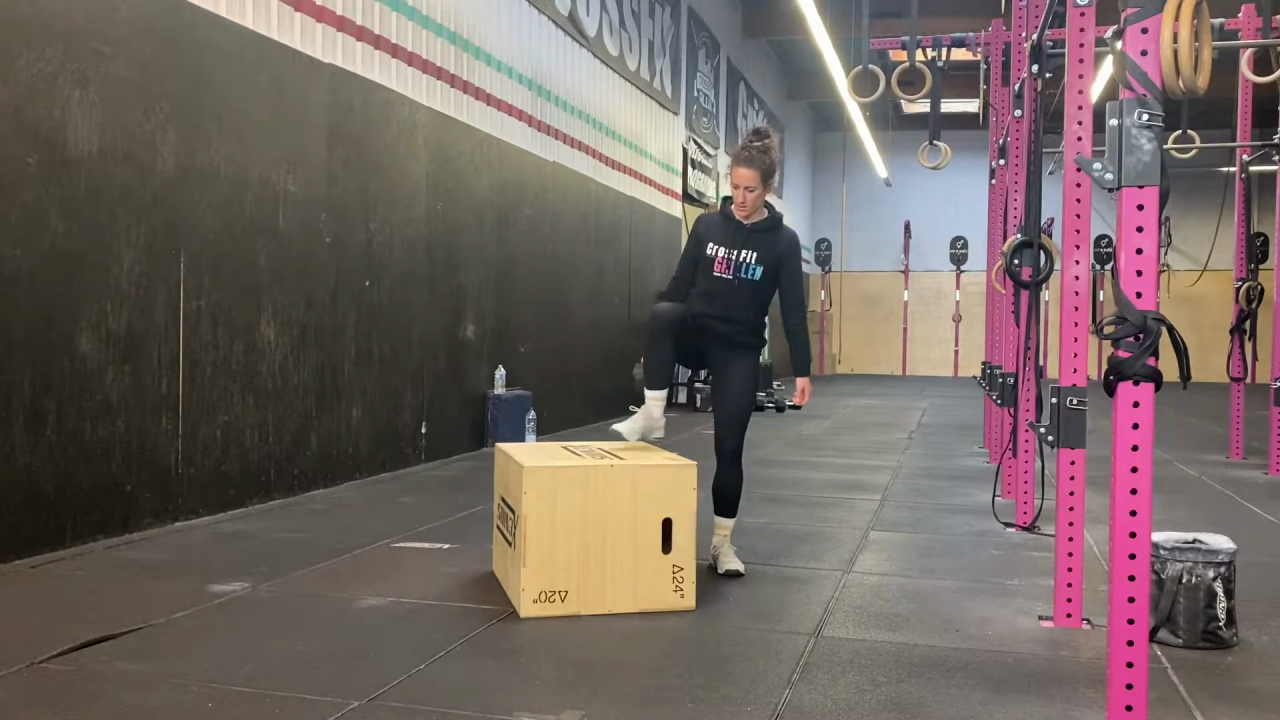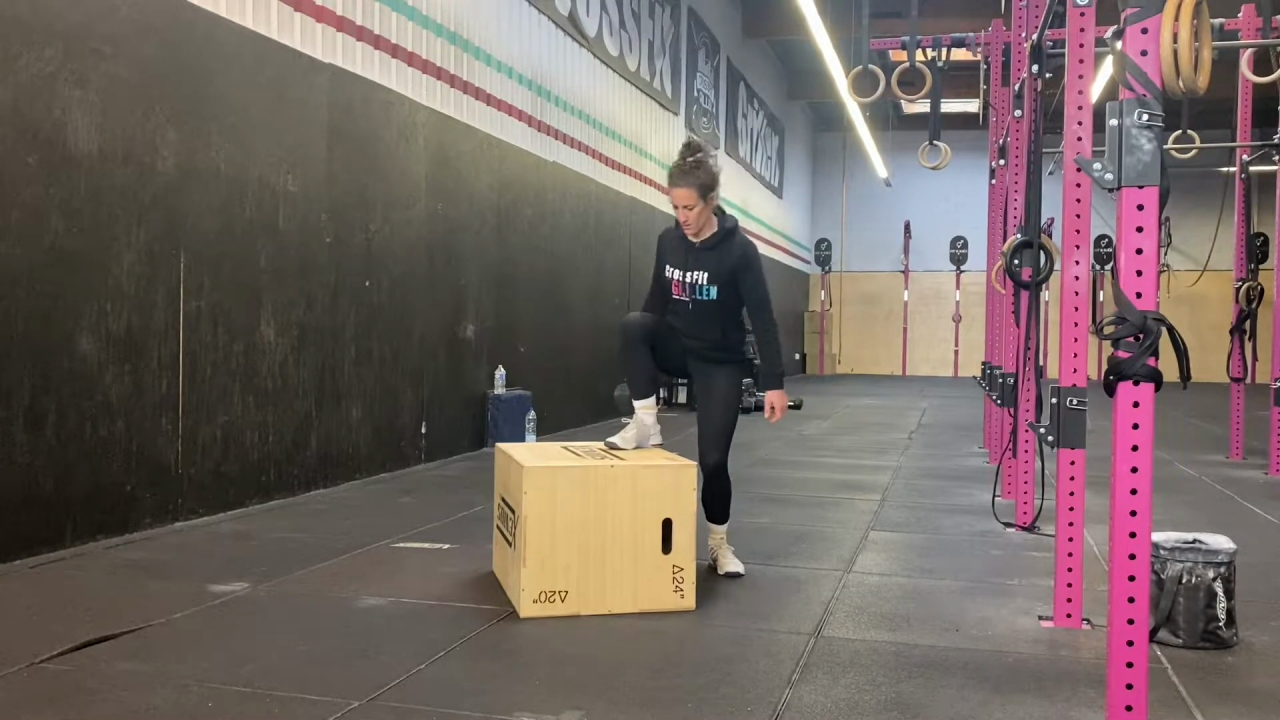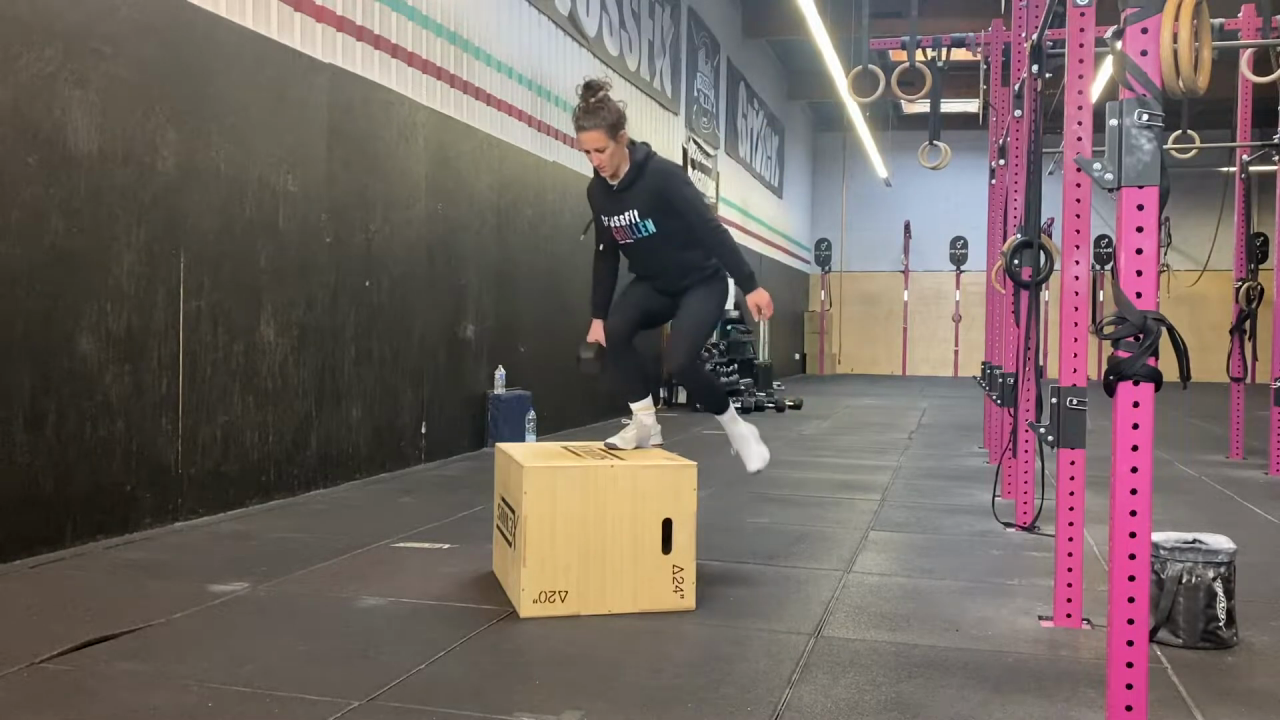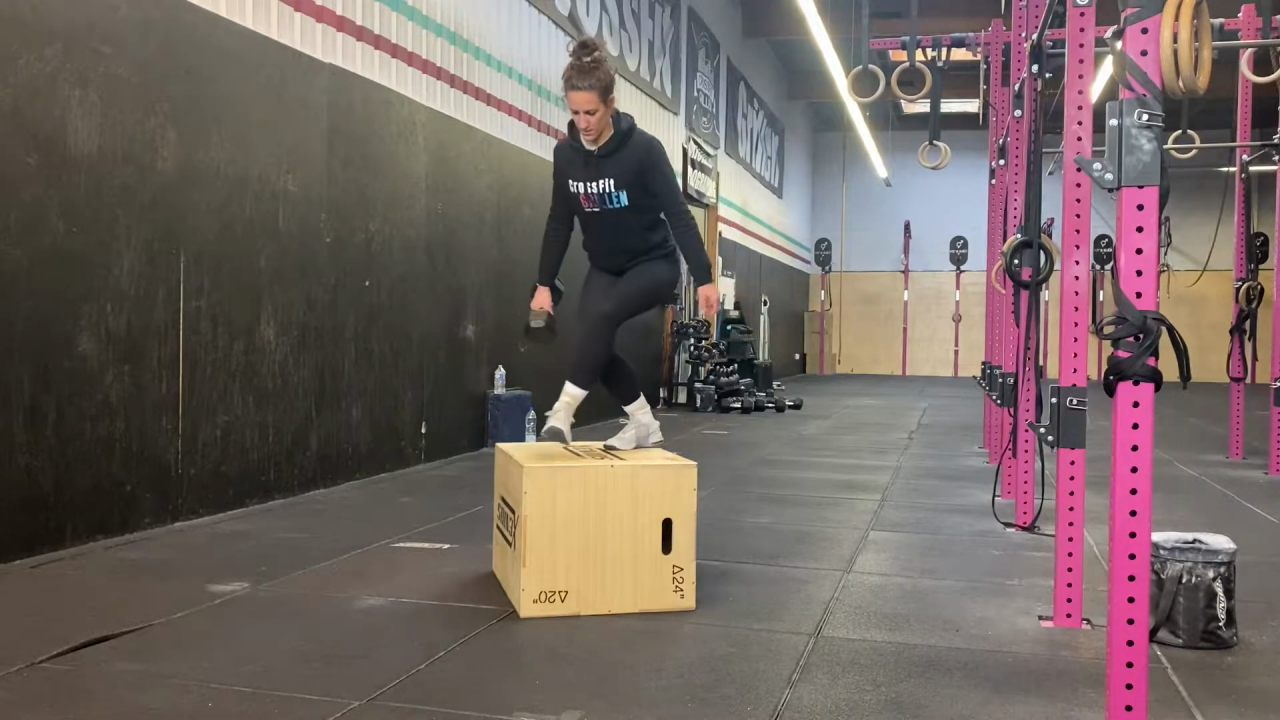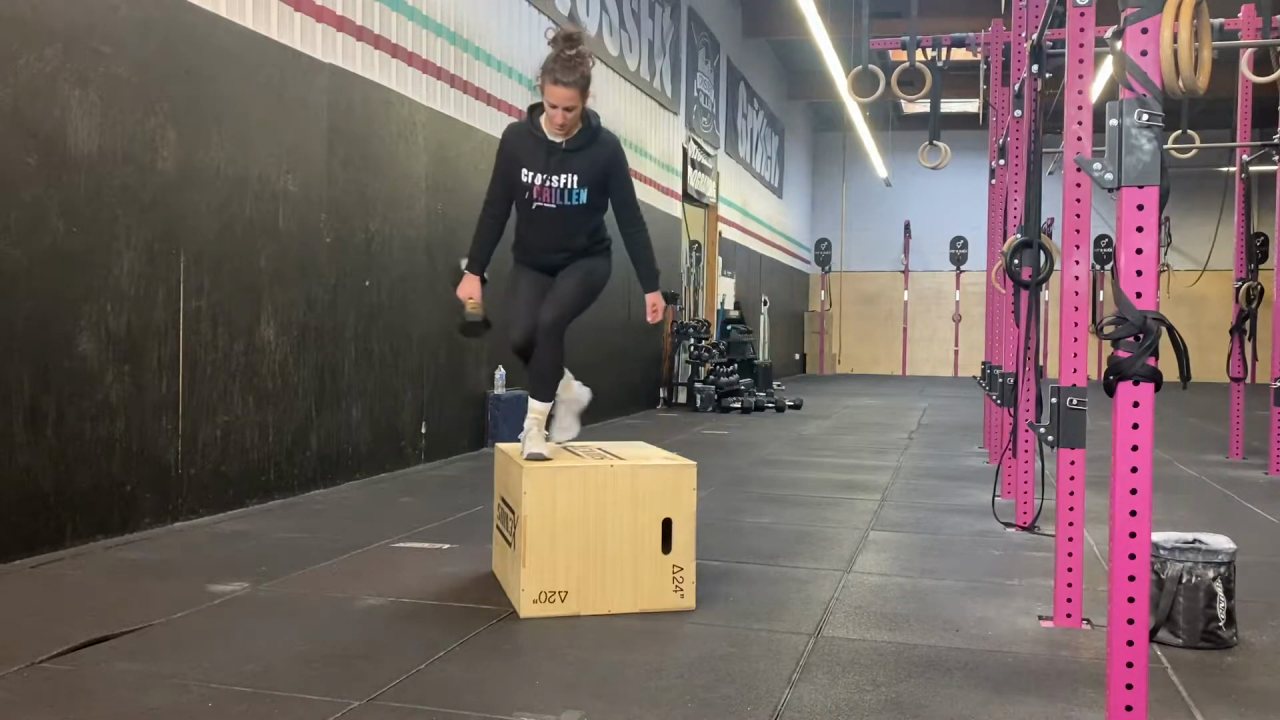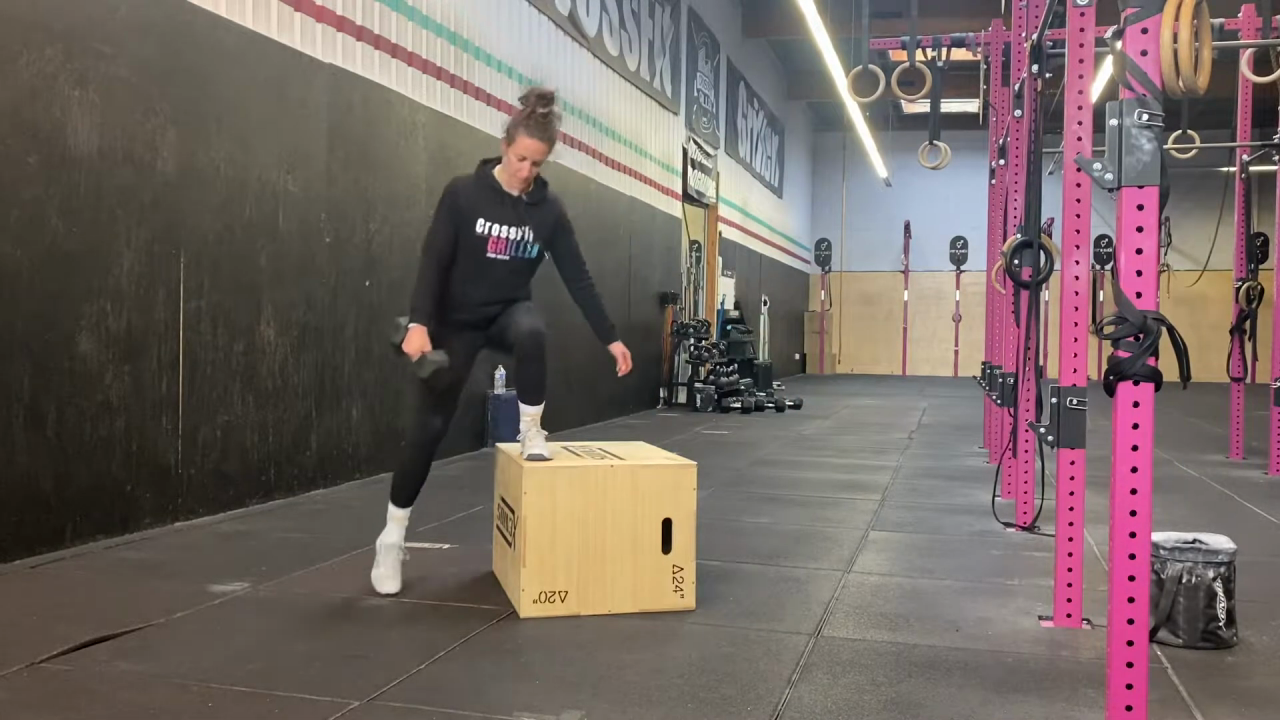
dt=0.4s
person 1, frame 1
left shoulder: (782, 241)
right shoulder: (707, 225)
left elbow: (793, 308)
right elbow: (680, 283)
left wrist: (802, 369)
right wrist: (656, 340)
left hip: (739, 352)
right hip: (694, 336)
left knee: (729, 448)
right knee: (664, 312)
left ankle: (722, 542)
right ankle: (652, 415)
person 1, frame 2
left shoulder: (739, 251)
right shoulder: (668, 241)
left elbow: (762, 319)
right elbow: (656, 300)
left wrist: (774, 383)
right wrist: (642, 356)
left hip: (721, 362)
right hip: (676, 347)
left knee: (713, 459)
right knee: (633, 323)
left ankle: (719, 544)
right ankle: (645, 424)
person 1, frame 3
left shoulder: (661, 175)
right shoulder: (597, 191)
left elbow: (712, 227)
right elbow: (606, 255)
left wrist: (750, 286)
right wrist: (597, 316)
left hip: (701, 281)
right hip: (655, 283)
left knee: (680, 361)
right knee: (614, 332)
left ankle: (735, 425)
right ankle: (645, 422)
person 1, frame 4
left shoulder: (642, 148)
right shoulder: (566, 153)
left elbow: (678, 213)
right elbow: (559, 221)
left wrist: (704, 278)
right wrist: (544, 283)
left hip: (654, 263)
right hip: (605, 267)
left knee: (602, 315)
right knee: (593, 338)
left ankle: (564, 411)
right ankle: (643, 423)
person 1, frame 5
left shoulder: (604, 147)
right shoulder: (517, 138)
left elbow: (629, 218)
right elbow: (496, 207)
left wrist: (651, 285)
right wrist: (473, 271)
left hip: (586, 259)
right hip: (532, 262)
left knee: (550, 323)
right knee: (521, 337)
left ankle: (535, 426)
right ankle: (569, 391)
person 1, frame 6
left shoulder: (548, 209)
right shoulder: (463, 193)
left elbow: (578, 278)
right elbow: (433, 261)
left wrist: (610, 337)
right wrist: (419, 323)
left hip: (508, 313)
right hip: (457, 321)
left knee: (531, 328)
right knee: (431, 424)
left ankle: (531, 429)
right ankle: (392, 537)
